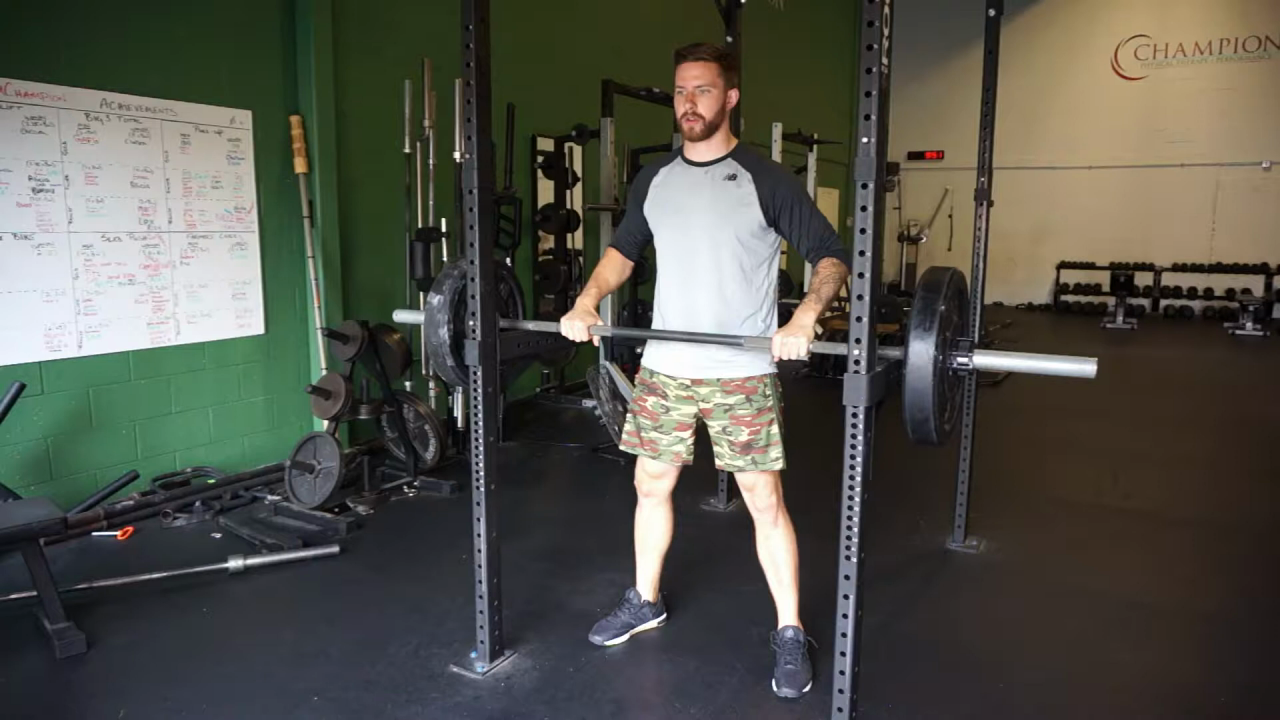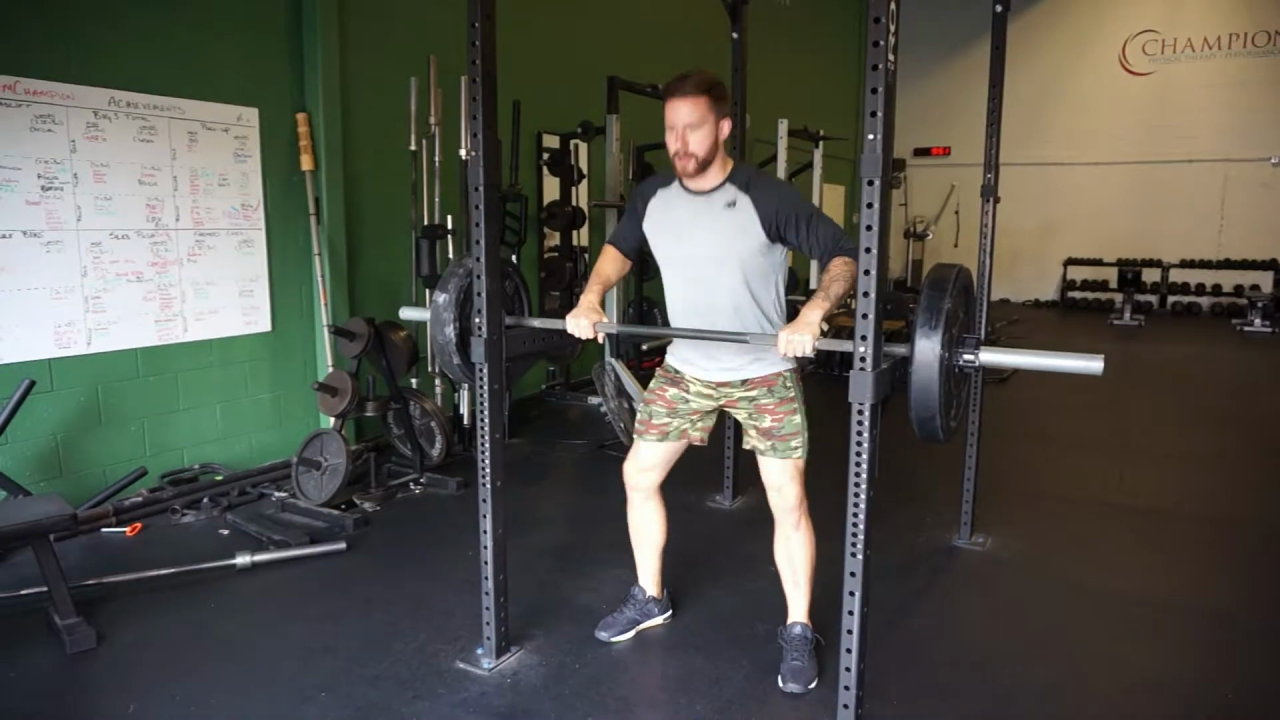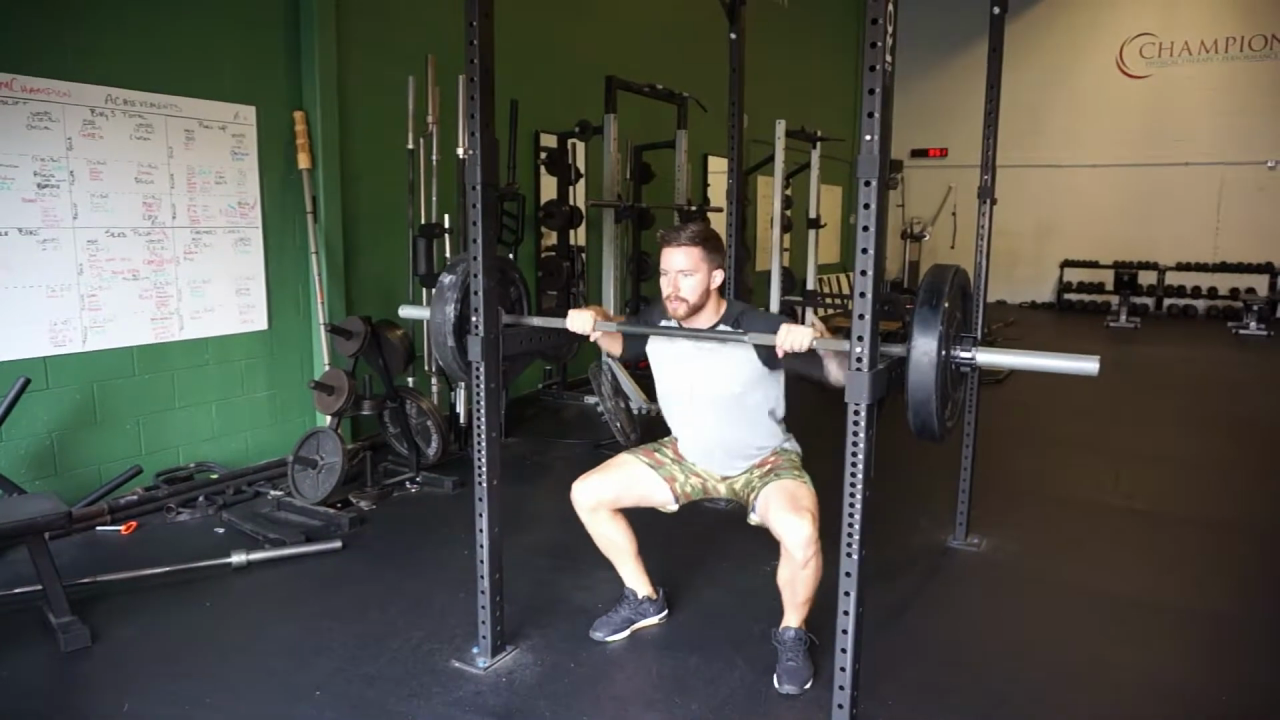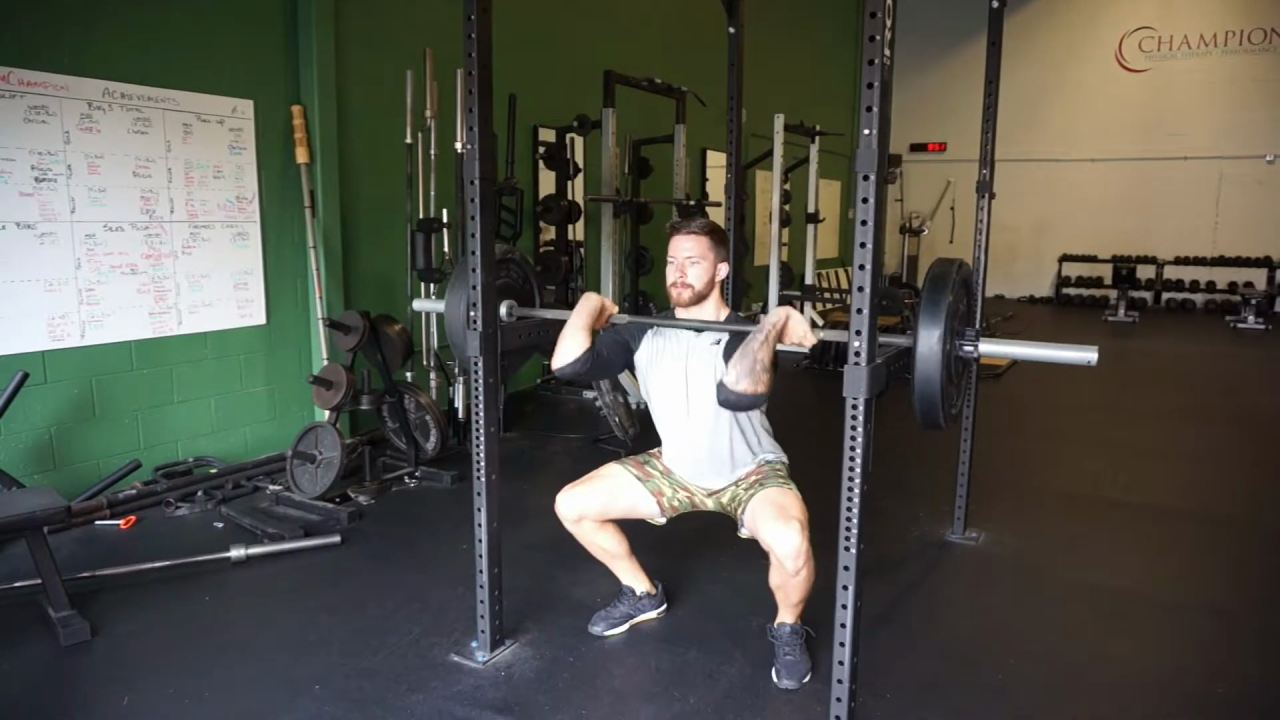
dt=0.7s
person 1, frame 1
left shoulder: (764, 179)
right shoulder: (655, 178)
left elbow: (830, 254)
right elbow: (624, 249)
left wrist: (804, 318)
right wrist: (587, 302)
left hip: (741, 371)
right hip: (665, 365)
left knee: (764, 501)
right knee: (651, 486)
left ankle: (790, 635)
right ankle: (646, 600)
person 1, frame 2
left shoulder: (765, 196)
right shoulder: (653, 196)
left elbow: (843, 253)
right elbow: (620, 248)
left wrist: (812, 313)
right wrist: (590, 299)
left hip: (762, 369)
right hip: (687, 365)
left knee: (787, 500)
right knee: (639, 475)
left ankle: (798, 632)
right ankle: (649, 598)
person 1, frame 3
left shoulder: (759, 330)
right shoulder: (656, 324)
left elbow: (843, 373)
right elbow: (621, 345)
left wrist: (814, 341)
right wrist: (596, 322)
left hip: (763, 460)
right hip: (687, 455)
left knee: (799, 533)
right knee: (587, 495)
left ankle: (792, 634)
right ankle: (644, 599)
person 1, frame 4
left shoulder: (743, 339)
right shoulder: (643, 335)
left elbow: (737, 393)
right elbow: (567, 364)
left wrist: (776, 322)
right wrist: (589, 306)
left hip: (750, 472)
right hip: (676, 468)
left knee: (789, 542)
right knee: (572, 505)
left ankle: (788, 630)
right ankle: (643, 594)
